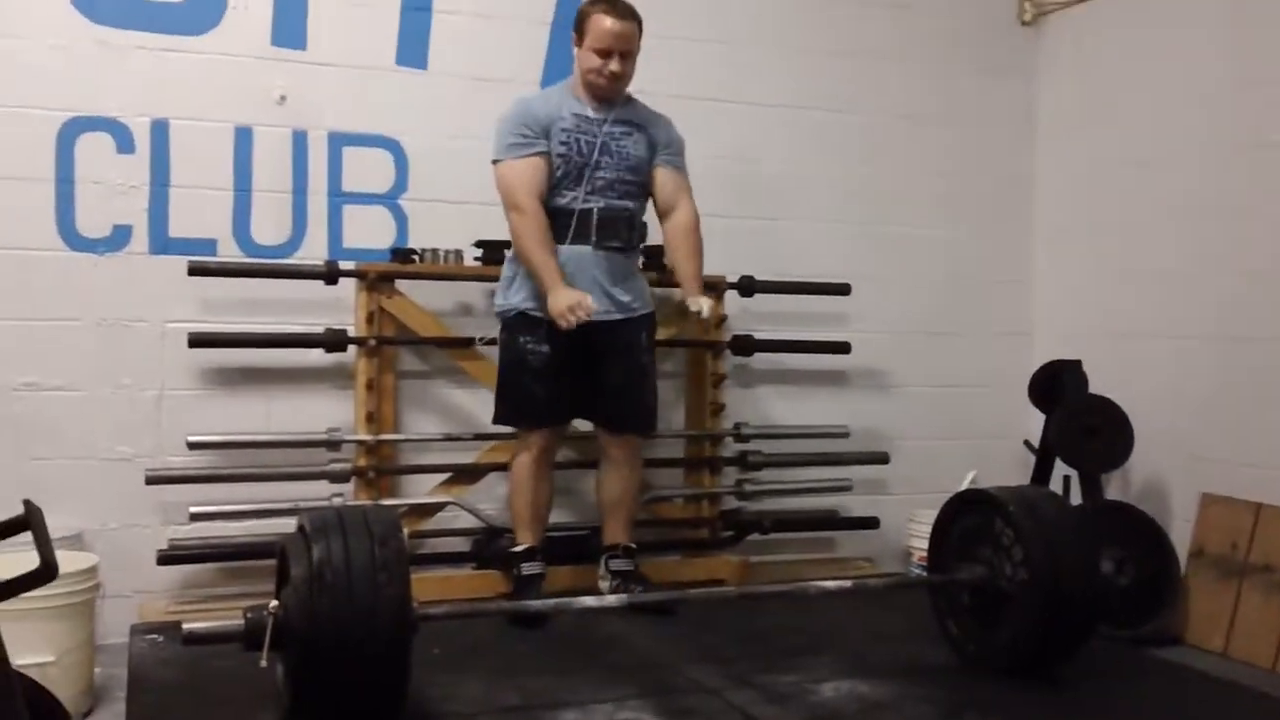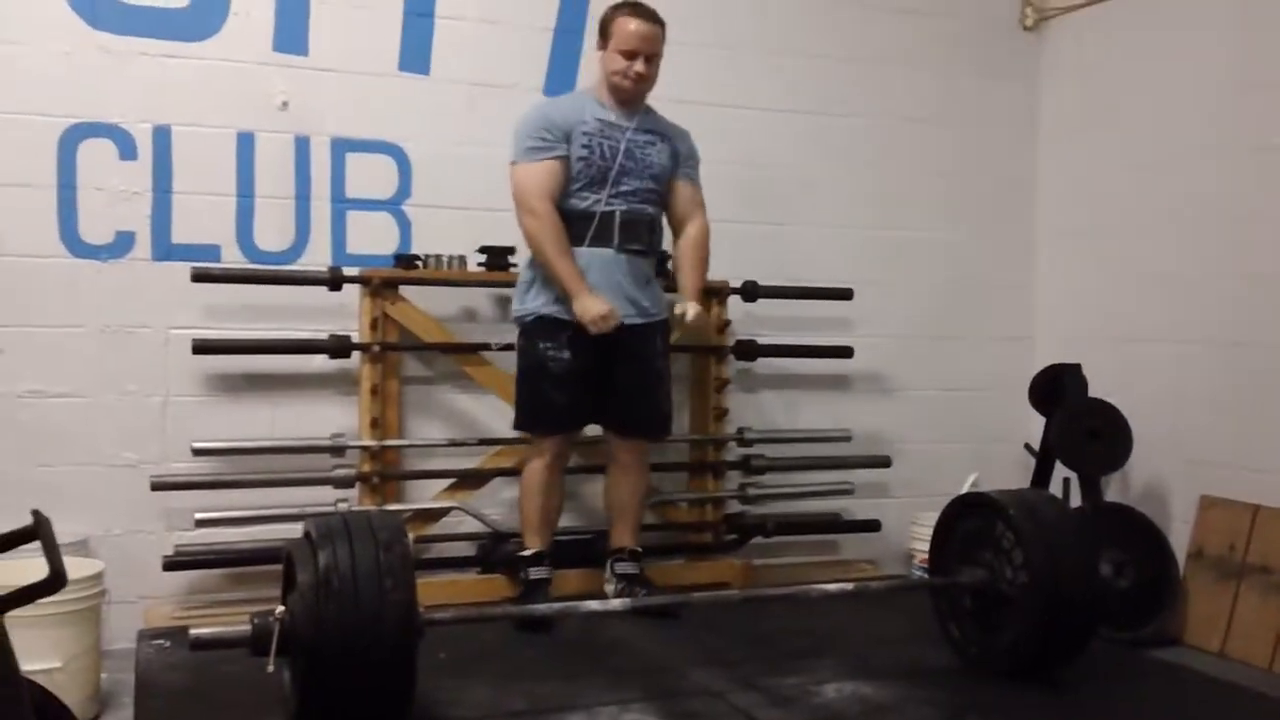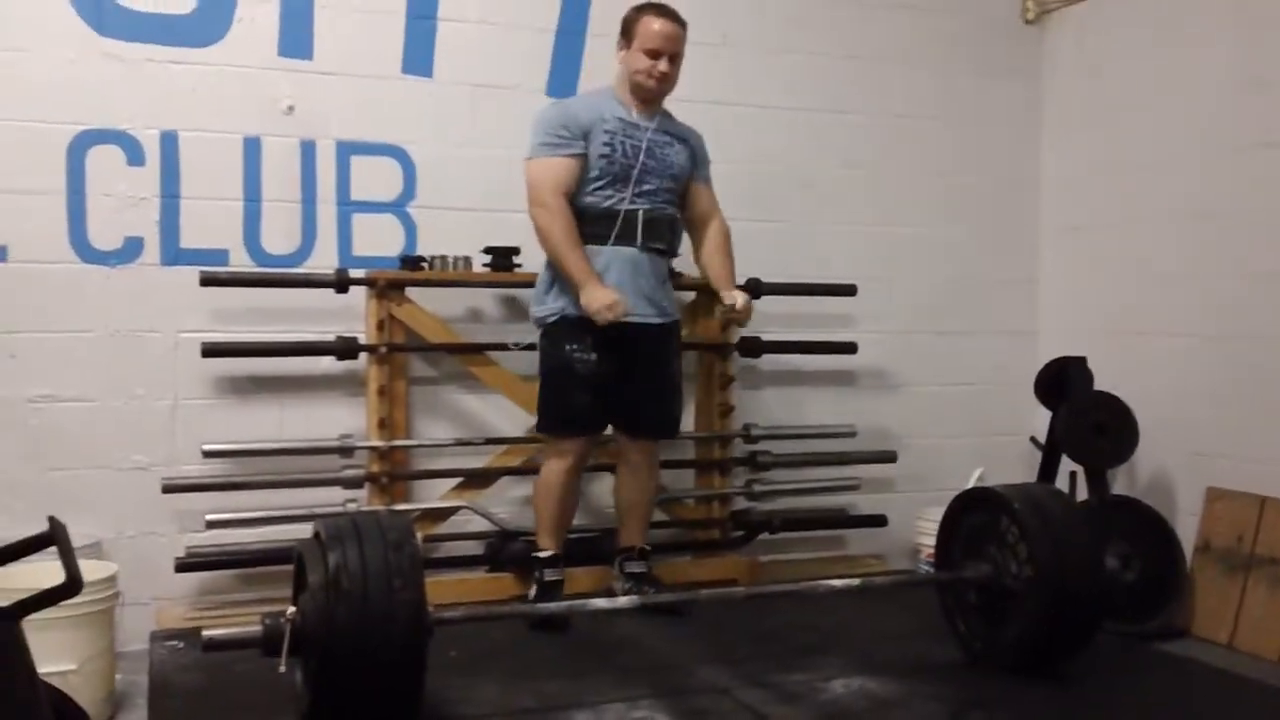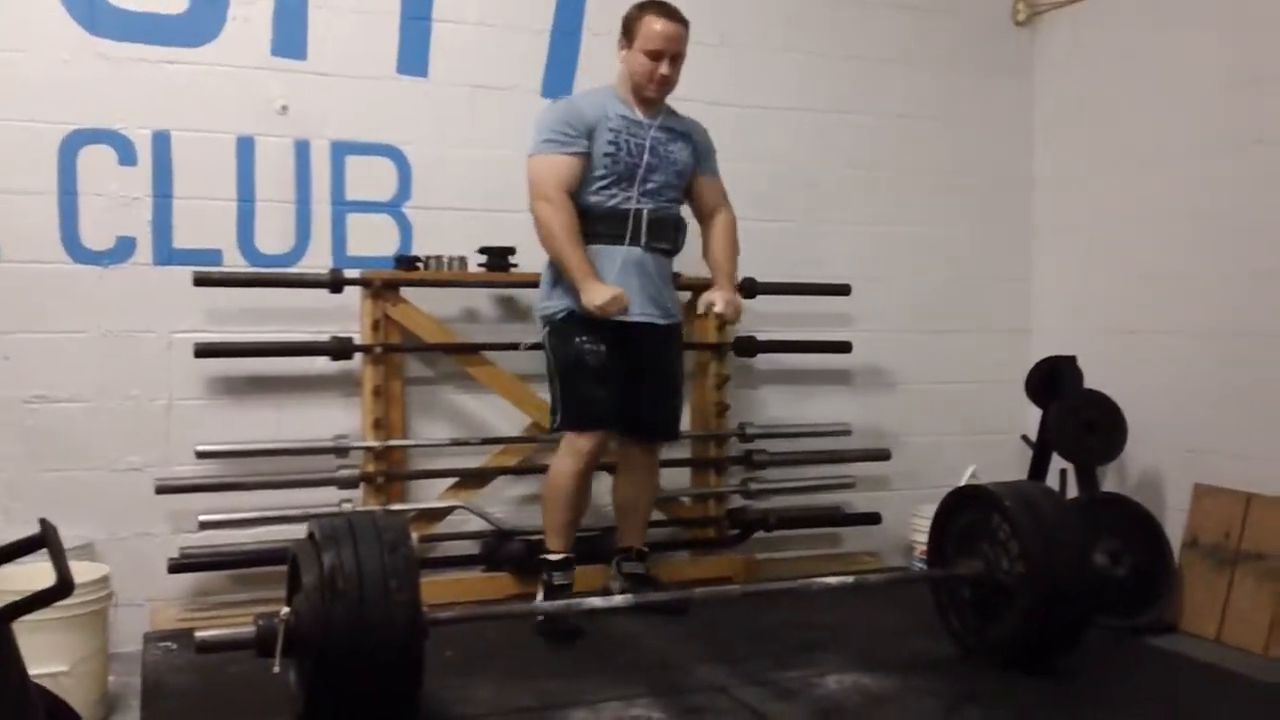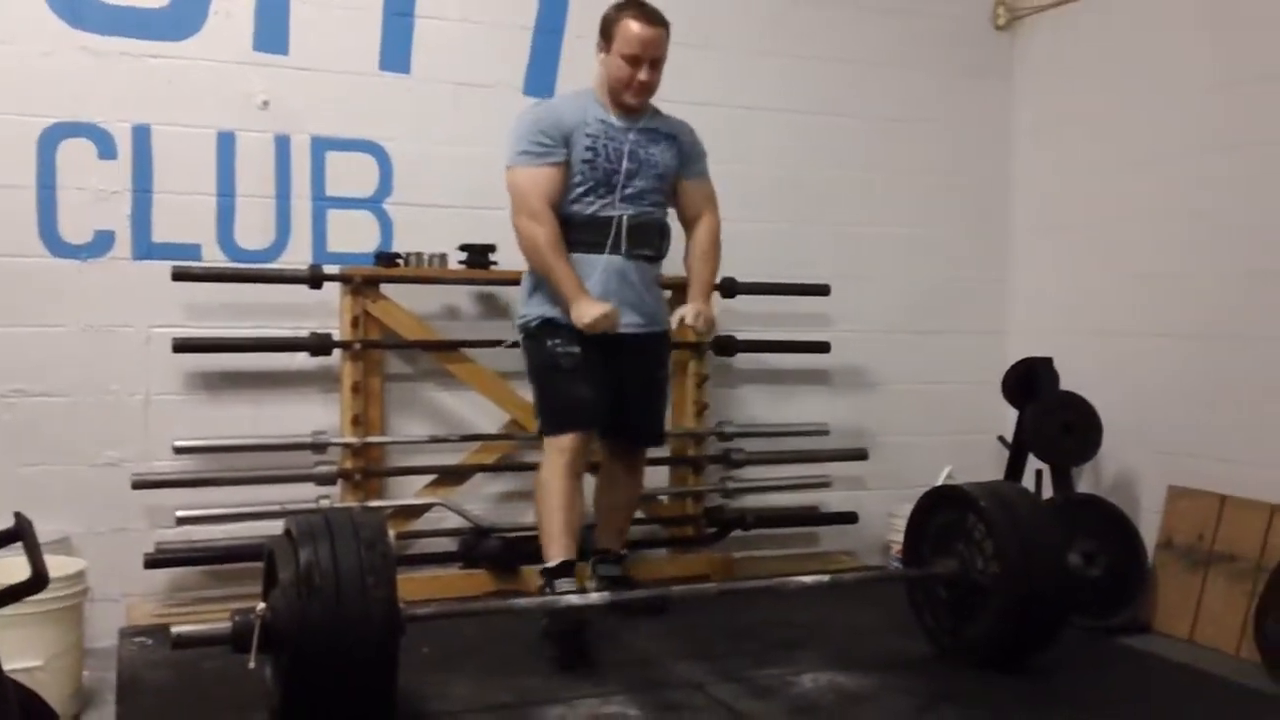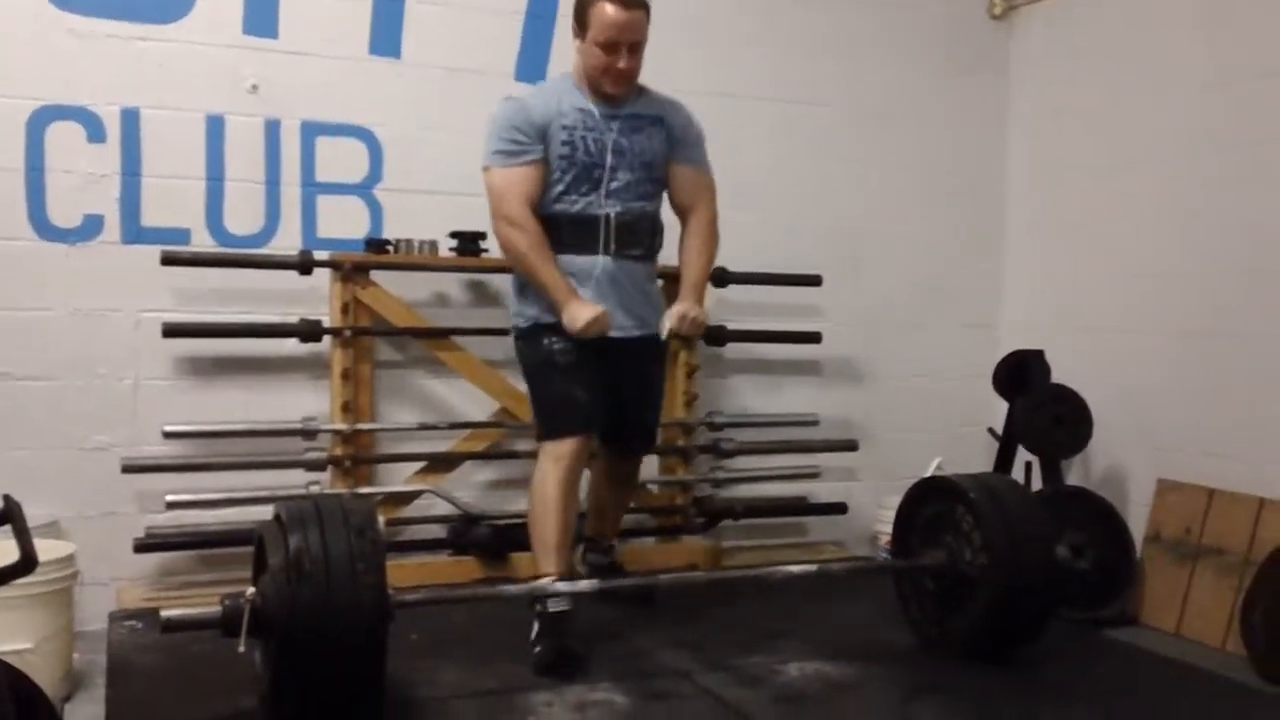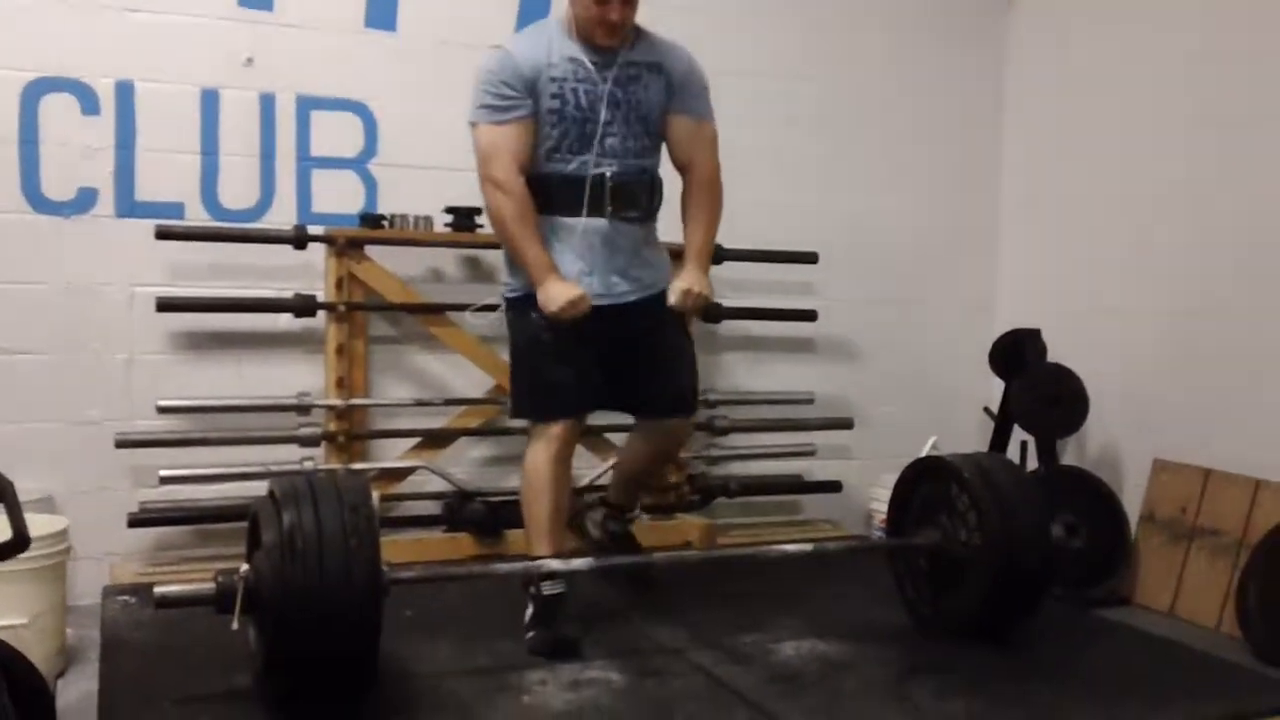
dt=0.2s
person 1, frame 1
left shoulder: (655, 129)
right shoulder: (532, 113)
left elbow: (678, 211)
right elbow: (523, 208)
left wrist: (692, 291)
right wrist: (558, 292)
left hip: (624, 310)
right hip: (539, 308)
left knee: (623, 440)
right knee: (537, 438)
left ankle: (618, 565)
right ankle: (526, 571)
person 1, frame 2
left shoulder: (673, 140)
right shoulder: (553, 118)
left elbow: (690, 223)
right elbow: (535, 211)
left wrist: (691, 296)
right wrist: (581, 297)
left hip: (641, 314)
right hip: (558, 311)
left knee: (632, 445)
right knee: (550, 444)
left ankle: (624, 568)
right ankle: (533, 575)
person 1, frame 3
left shoulder: (685, 140)
right shoulder: (572, 115)
left elbow: (707, 222)
right elbow: (547, 204)
left wrist: (727, 289)
right wrist: (590, 288)
left hip: (654, 313)
right hip: (579, 311)
left knee: (643, 443)
right knee: (570, 444)
left ankle: (633, 568)
right ankle: (546, 572)
person 1, frame 4
left shoulder: (691, 134)
right shoulder: (574, 114)
left elbow: (717, 215)
right elbow: (549, 202)
left wrist: (724, 286)
right wrist: (591, 287)
left hip: (658, 313)
right hip: (587, 311)
left knee: (643, 444)
right knee: (585, 437)
left ankle: (630, 569)
right ankle: (555, 577)
person 1, frame 5
left shoulder: (677, 136)
right shoulder: (553, 118)
left elbow: (703, 219)
right elbow: (532, 213)
left wrist: (698, 297)
right wrist: (578, 301)
left hip: (644, 318)
right hip: (563, 312)
left knee: (628, 449)
right knee: (569, 438)
left ankle: (609, 568)
right ankle: (558, 582)
person 1, frame 6
left shoulder: (671, 119)
right shoulder: (530, 111)
left elbow: (699, 212)
right elbow: (512, 216)
left wrist: (690, 296)
right wrist: (570, 304)
left hip: (639, 317)
right hip: (557, 312)
left knee: (624, 451)
right knee: (568, 444)
left ankle: (596, 554)
right ankle: (552, 607)
person 1, frame 7
left shoulder: (673, 66)
right shoulder: (517, 61)
left elbow: (701, 169)
right elbow: (500, 178)
left wrist: (695, 265)
right wrist: (547, 279)
left hip: (644, 282)
right hip: (551, 282)
left knee: (671, 419)
right knee: (555, 428)
left ankle: (608, 515)
right ankle: (546, 591)
